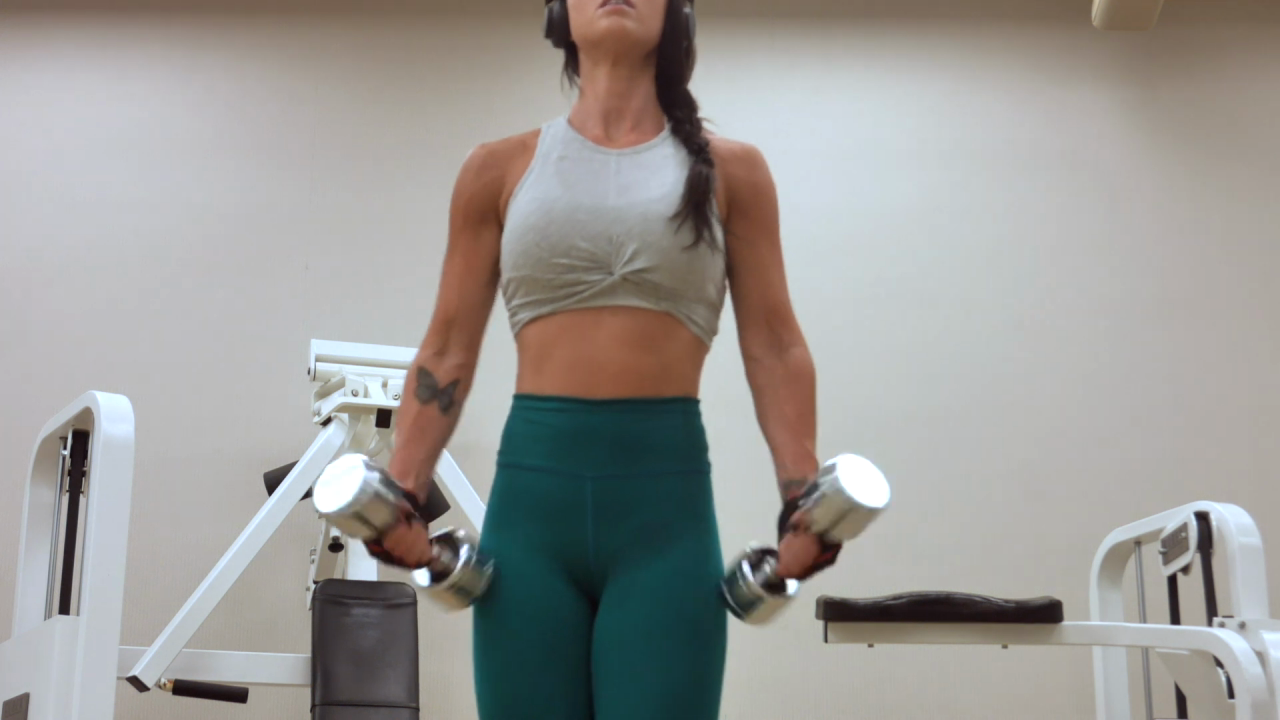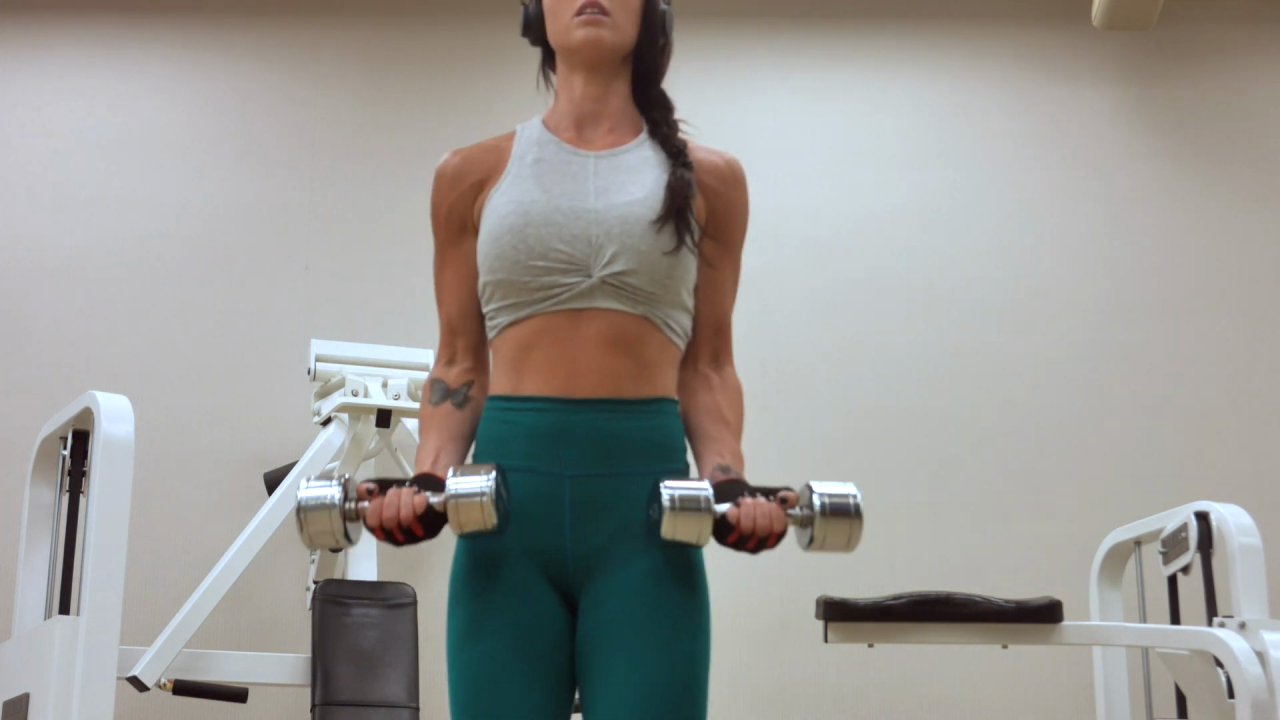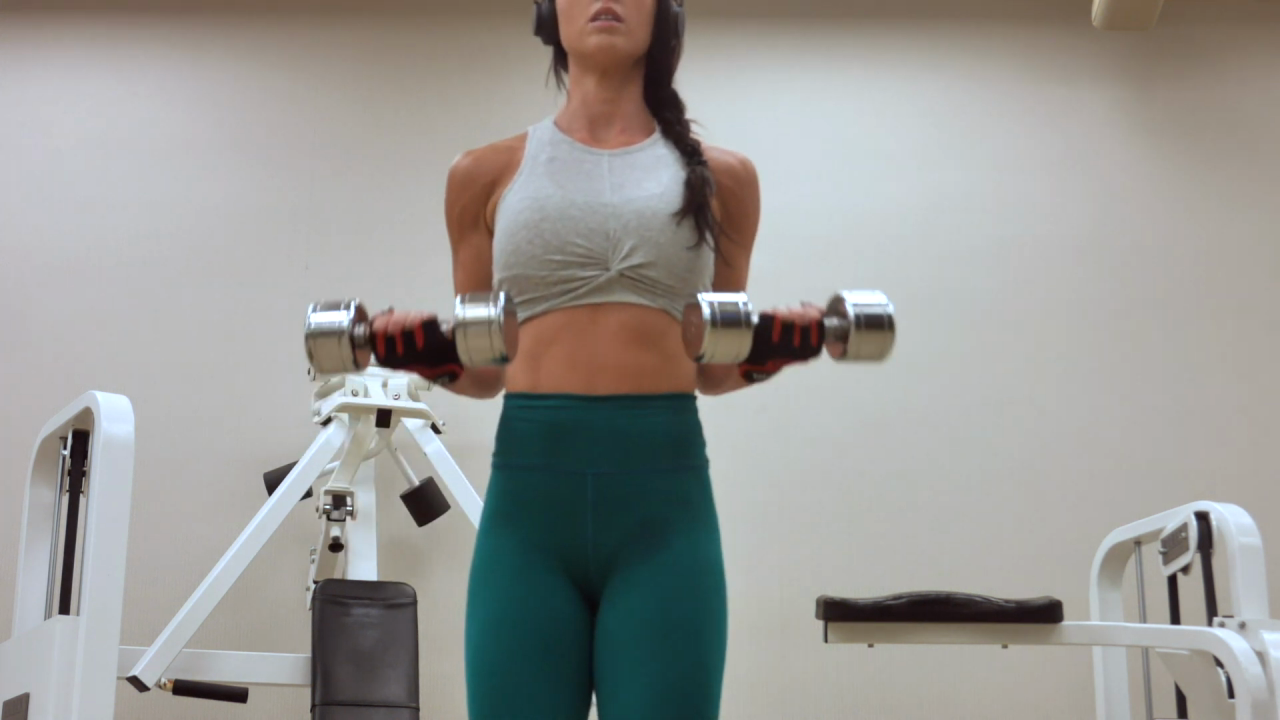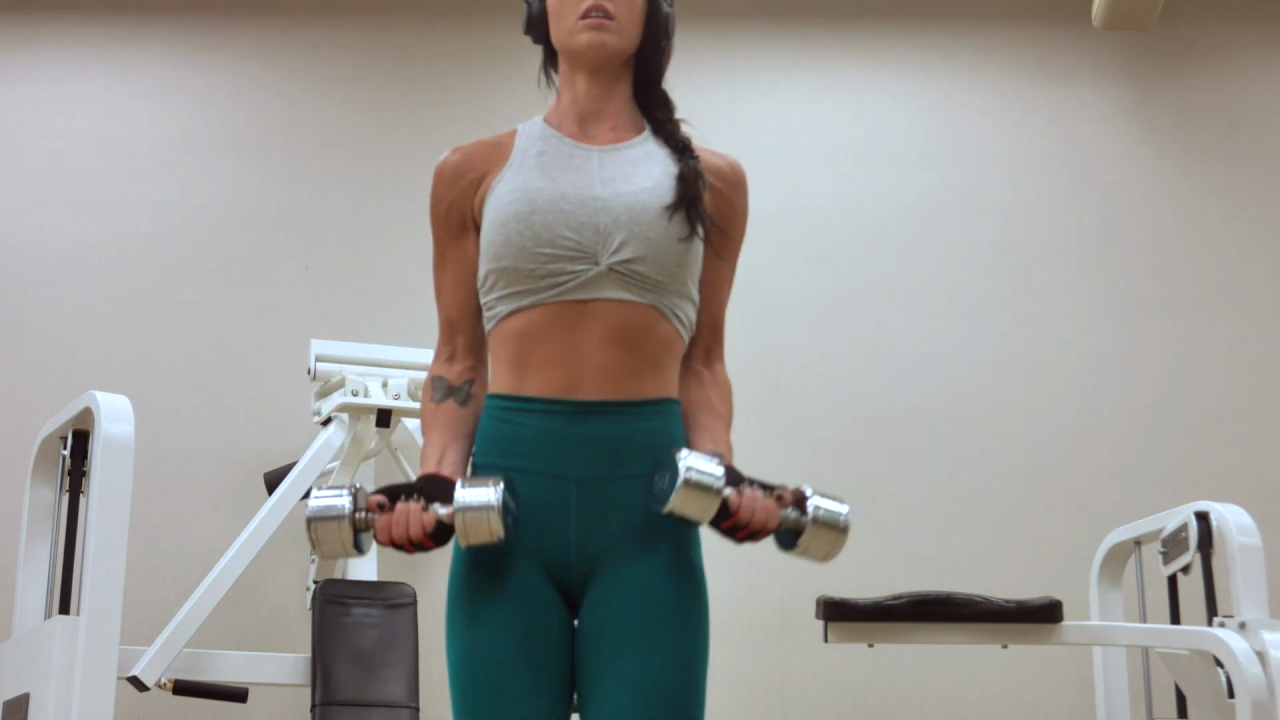
dt=0.7s
person 1, frame 1
left shoulder: (730, 169)
right shoulder: (499, 169)
left elbow: (774, 348)
right elbow: (448, 350)
left wrist: (802, 495)
right wrist: (401, 493)
left hip: (666, 498)
right hip: (532, 493)
person 1, frame 2
left shoulder: (707, 178)
right shoulder: (472, 174)
left elbow: (708, 364)
right elbow: (460, 361)
left wrist: (730, 485)
right wrist: (428, 477)
left hip: (646, 501)
right hip: (509, 499)
person 1, frame 3
left shoulder: (721, 177)
right shoulder: (486, 174)
right elbow: (483, 363)
left wrist: (762, 355)
right wrist: (437, 358)
left hip: (664, 498)
right hip: (529, 495)
person 1, frame 4
left shoulder: (711, 179)
right shoulder: (472, 172)
left elbow: (701, 361)
right elbow: (459, 357)
right wrist: (435, 481)
left hip: (645, 500)
right hip: (510, 488)
